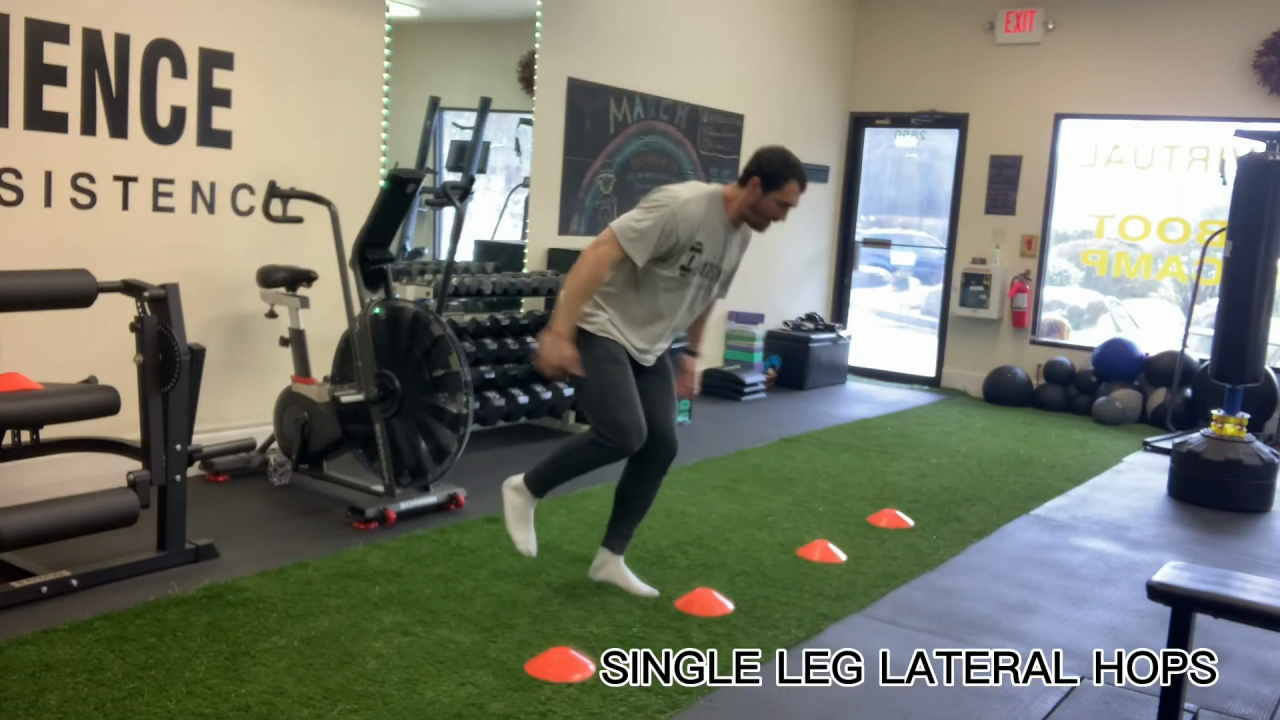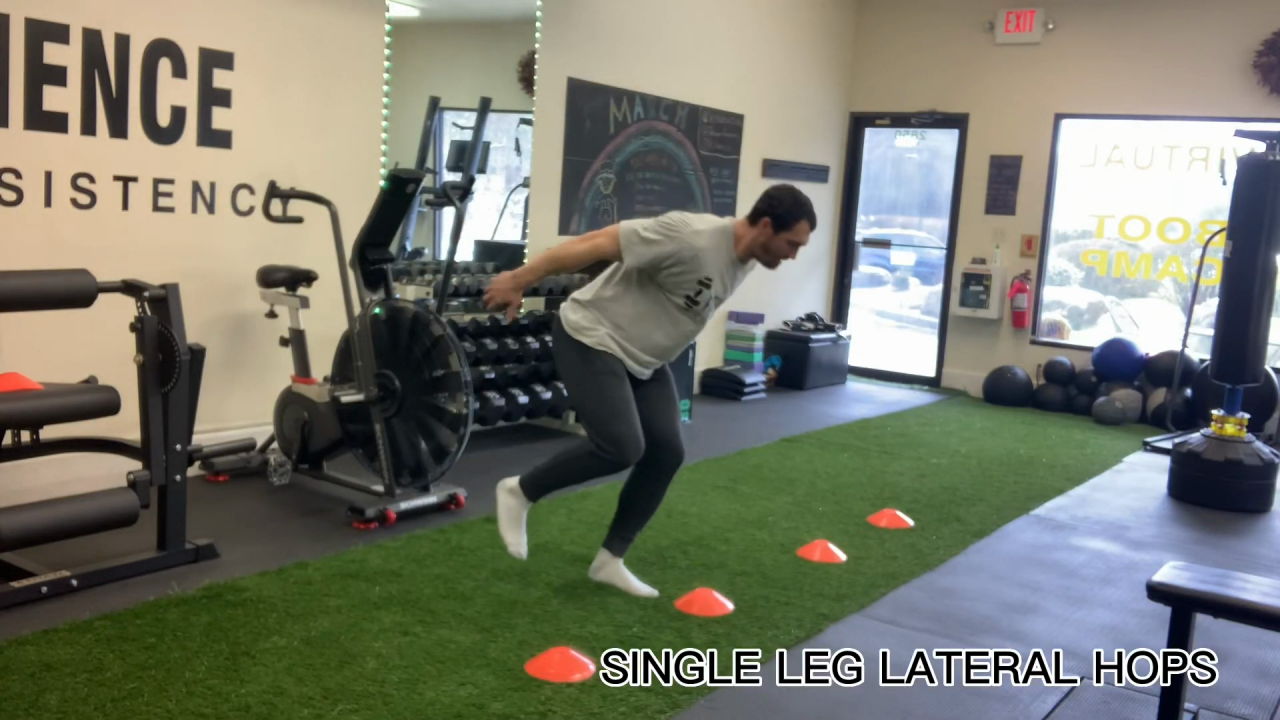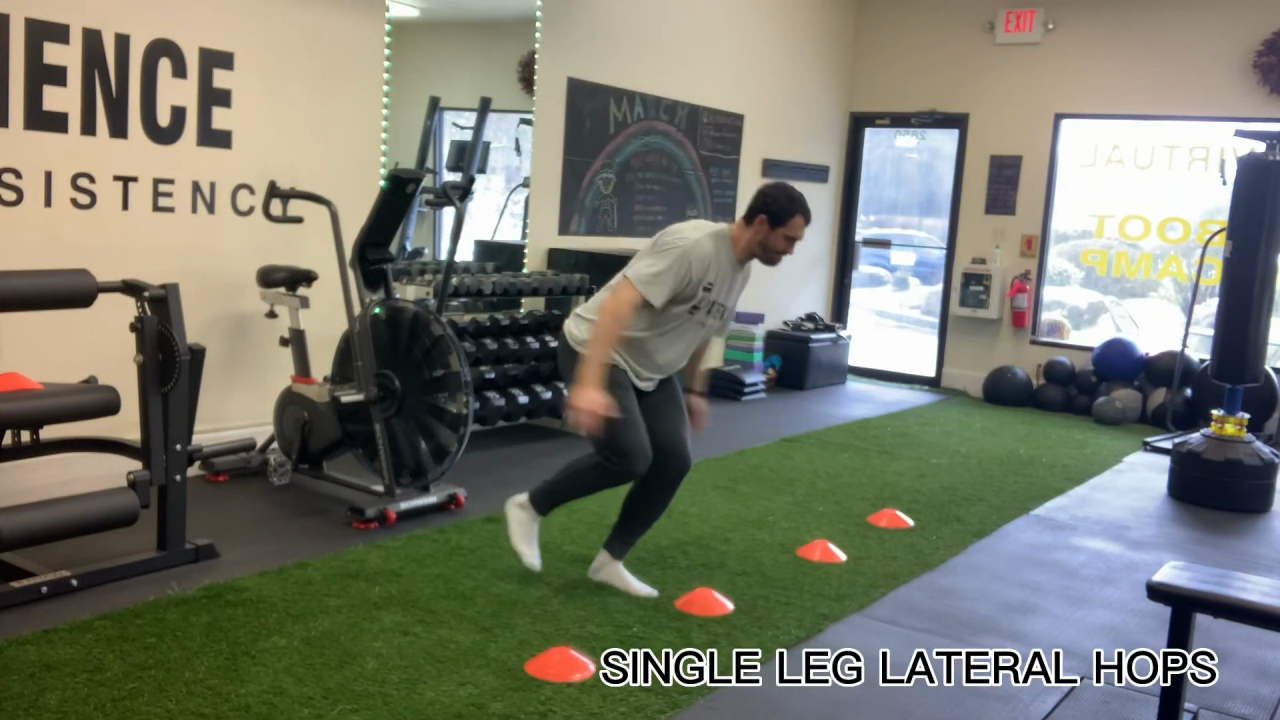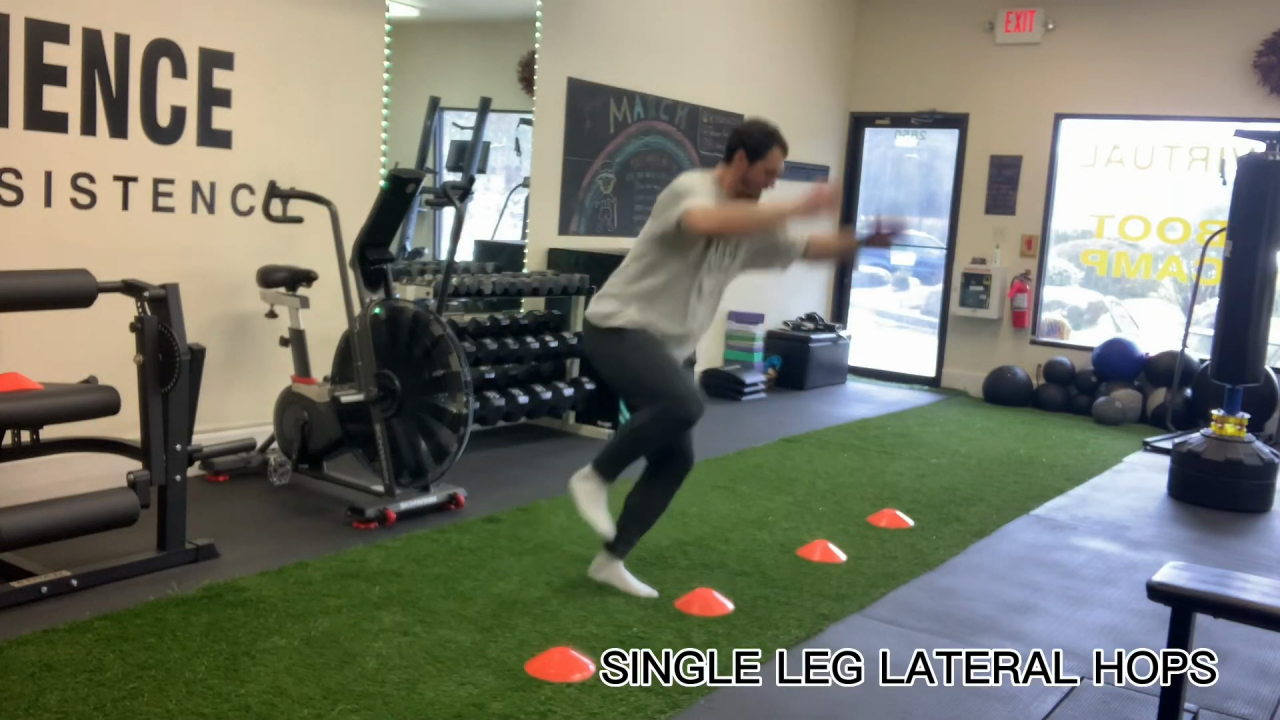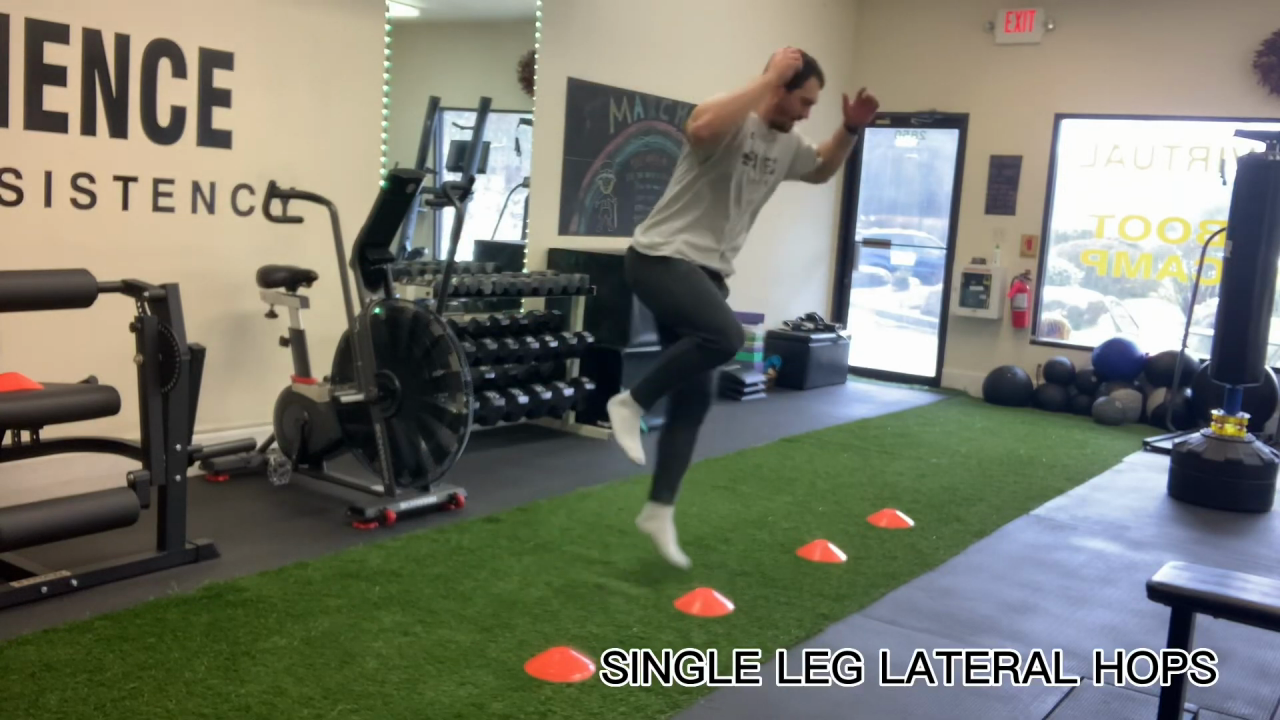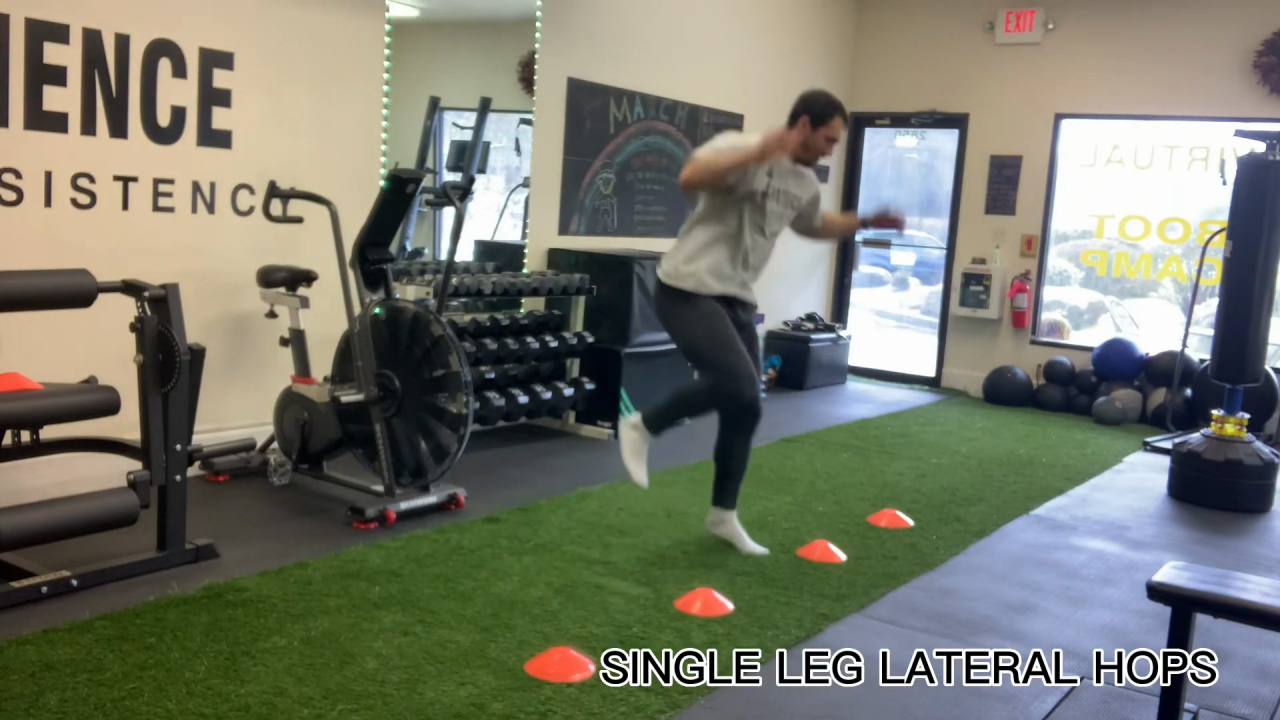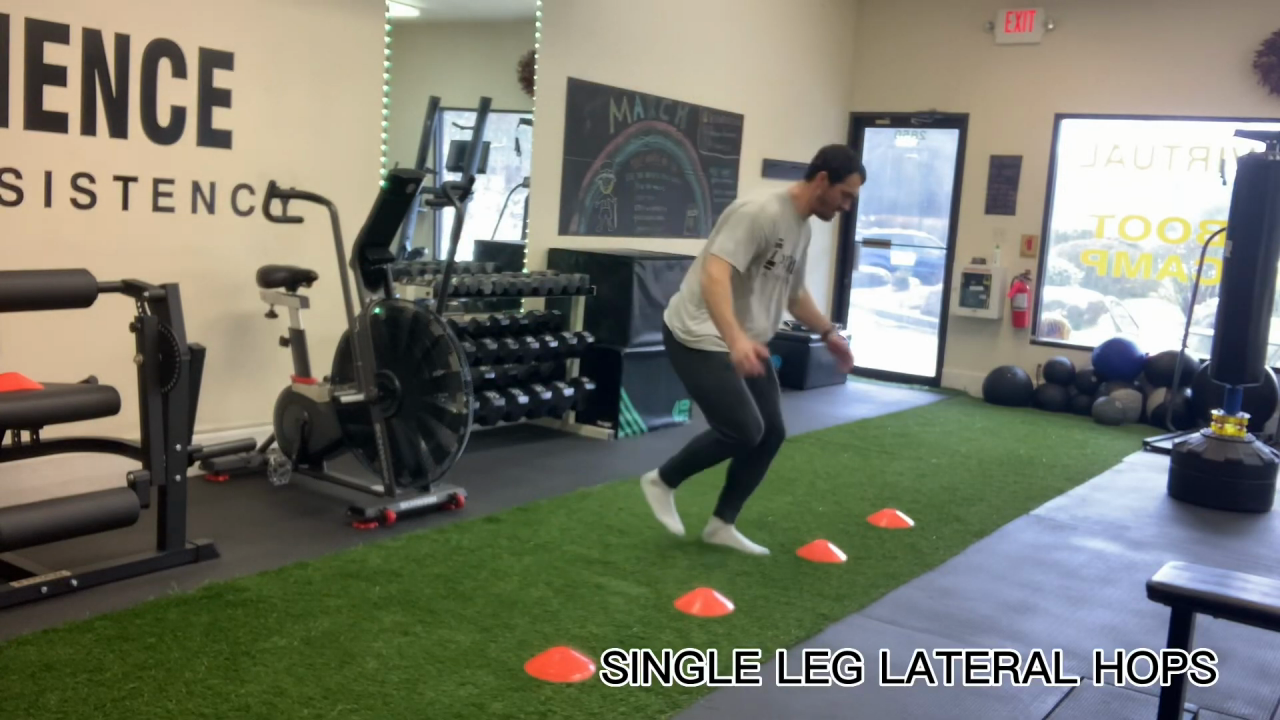
dt=0.2s
person 1, frame 1
left shoulder: (739, 236)
right shoulder: (684, 205)
right elbow: (603, 254)
left wrist: (691, 357)
right wrist: (559, 332)
left hip: (646, 342)
right hip: (597, 326)
left knee: (661, 446)
right knee: (623, 435)
left ankle: (610, 558)
right ankle: (525, 490)
person 1, frame 2
left shoulder: (742, 264)
right shoulder: (696, 237)
right elbow: (603, 242)
right wrist: (520, 278)
left hip: (643, 355)
right hip: (592, 338)
left knee: (666, 453)
right knee: (621, 448)
left ankle: (610, 560)
right ankle: (519, 492)
person 1, frame 3
left shoulder: (740, 269)
right shoulder: (692, 248)
right elbow: (620, 304)
left wrist: (692, 393)
right wrist: (589, 384)
left hip: (649, 366)
right hip: (600, 356)
left knee: (673, 463)
right knee: (631, 460)
left ankle: (609, 561)
right ankle: (529, 508)
person 1, frame 4
left shoulder: (748, 217)
right shoulder: (692, 191)
left elbow: (800, 251)
right elbow: (710, 226)
left wrist: (858, 243)
right wrist: (791, 210)
left hip: (665, 344)
right hip: (620, 329)
left knee: (675, 458)
right knee: (683, 407)
left ankle: (610, 560)
right ankle: (594, 476)
person 1, frame 5
left shoulder: (783, 142)
right shoulder: (732, 117)
left elbow: (823, 165)
right elbow: (703, 130)
left wrist: (850, 126)
right wrist: (769, 79)
left hip: (708, 269)
right hip: (664, 258)
left knee: (693, 398)
right knee: (724, 337)
left ankle: (658, 511)
right ankle: (632, 403)
person 1, frame 6
left shoulder: (801, 179)
right shoulder: (743, 149)
left elbow: (816, 224)
right elbow: (690, 178)
left wrist: (865, 222)
right wrist: (753, 153)
left hip: (733, 298)
right hip: (689, 291)
left knee: (743, 406)
right knee: (736, 385)
left ankle: (723, 515)
right ankle: (644, 427)
person 1, frame 7
left shoulder: (802, 229)
right shoulder: (758, 214)
left elbow: (794, 291)
right elbow: (713, 276)
left wrist: (828, 334)
right wrist: (736, 340)
left hip: (744, 342)
right hip: (699, 338)
left knee: (770, 433)
right knee: (743, 431)
left ankle: (722, 525)
right ankle: (661, 481)
